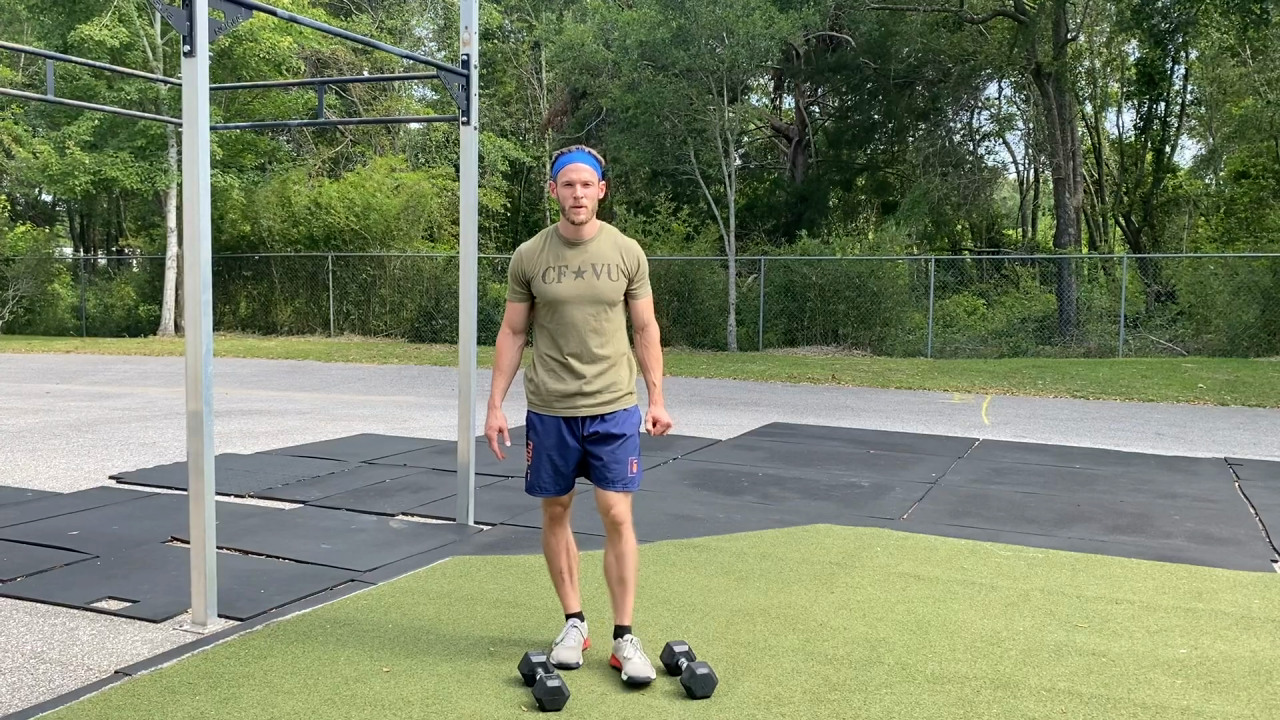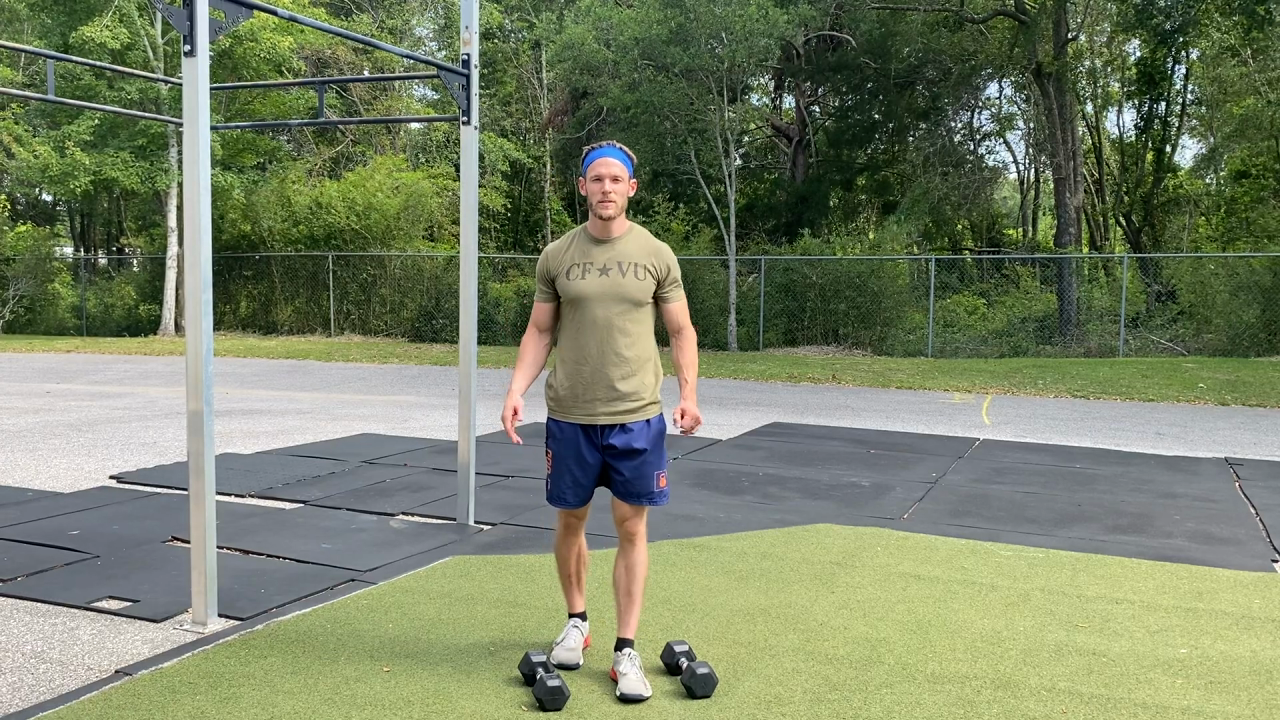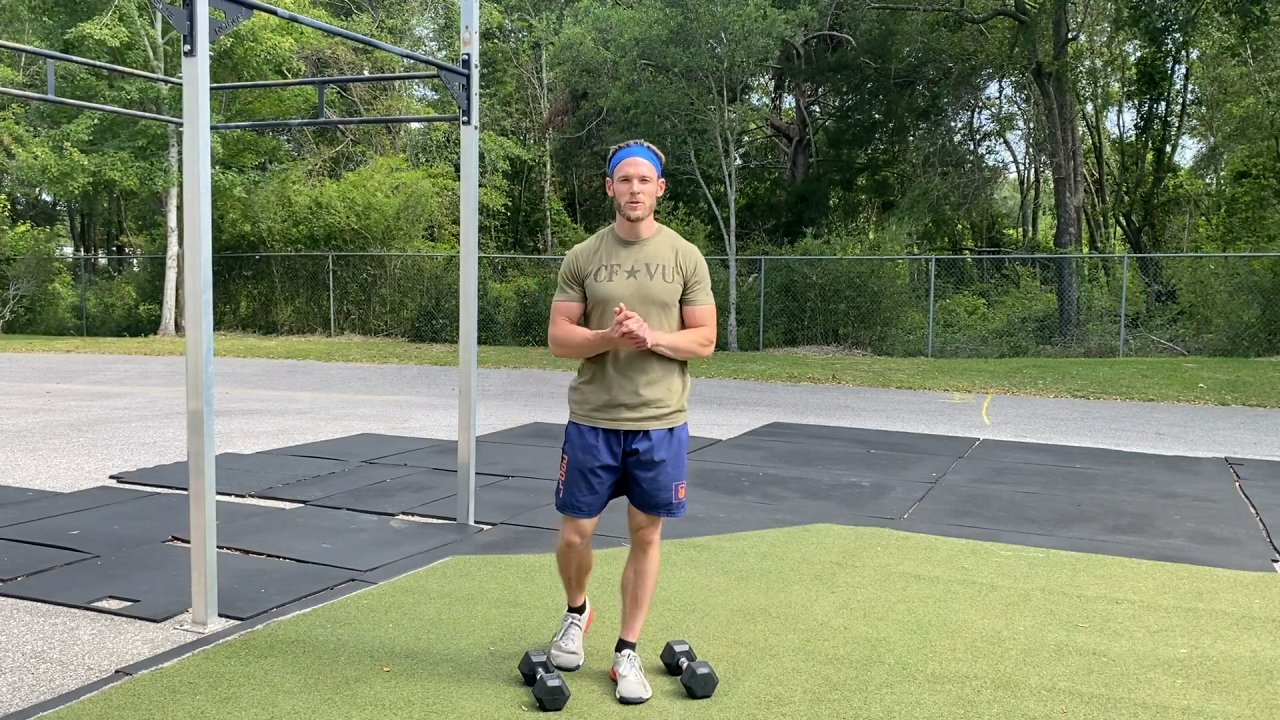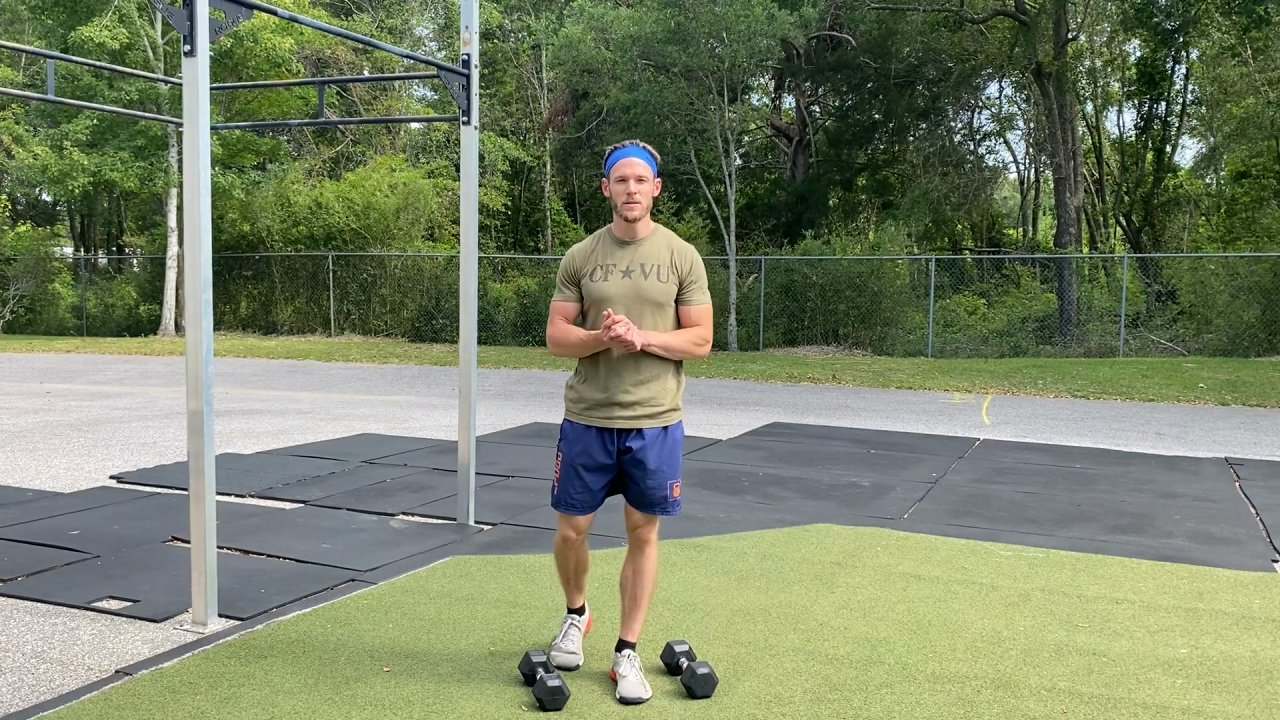
dt=0.7s
person 1, frame 1
left shoulder: (627, 251)
right shoulder: (528, 256)
left elbow: (645, 328)
right elbow: (512, 332)
left wrist: (657, 398)
right wrist: (495, 404)
left hip: (614, 406)
right hip: (550, 408)
left knee: (618, 517)
right knee: (556, 513)
left ankle: (624, 637)
right ankle: (575, 622)
person 1, frame 2
left shoulder: (657, 253)
right shoulder: (556, 255)
left elbow: (681, 330)
right elbow: (539, 331)
left wrist: (688, 388)
right wrist: (516, 390)
left hip: (637, 416)
right hip: (570, 415)
left knee: (630, 529)
right knee: (570, 521)
left ankle: (626, 650)
right ankle: (576, 621)
person 1, frame 3
left shoulder: (685, 256)
right shoulder: (582, 256)
left elbow: (704, 340)
right elbow: (558, 338)
left wrist: (650, 338)
right wrist: (610, 337)
left hip: (660, 422)
right hip: (593, 420)
left knee: (645, 536)
right knee: (575, 534)
left ankle: (627, 653)
right ankle: (577, 611)
person 1, frame 4
left shoulder: (682, 256)
right shoulder: (579, 257)
left elbow: (701, 341)
right elbow: (556, 338)
left wrist: (642, 338)
right wrist: (602, 338)
left hip: (655, 421)
right hip: (587, 419)
left knee: (642, 535)
right knee: (572, 530)
left ankle: (627, 652)
right ankle: (576, 614)
